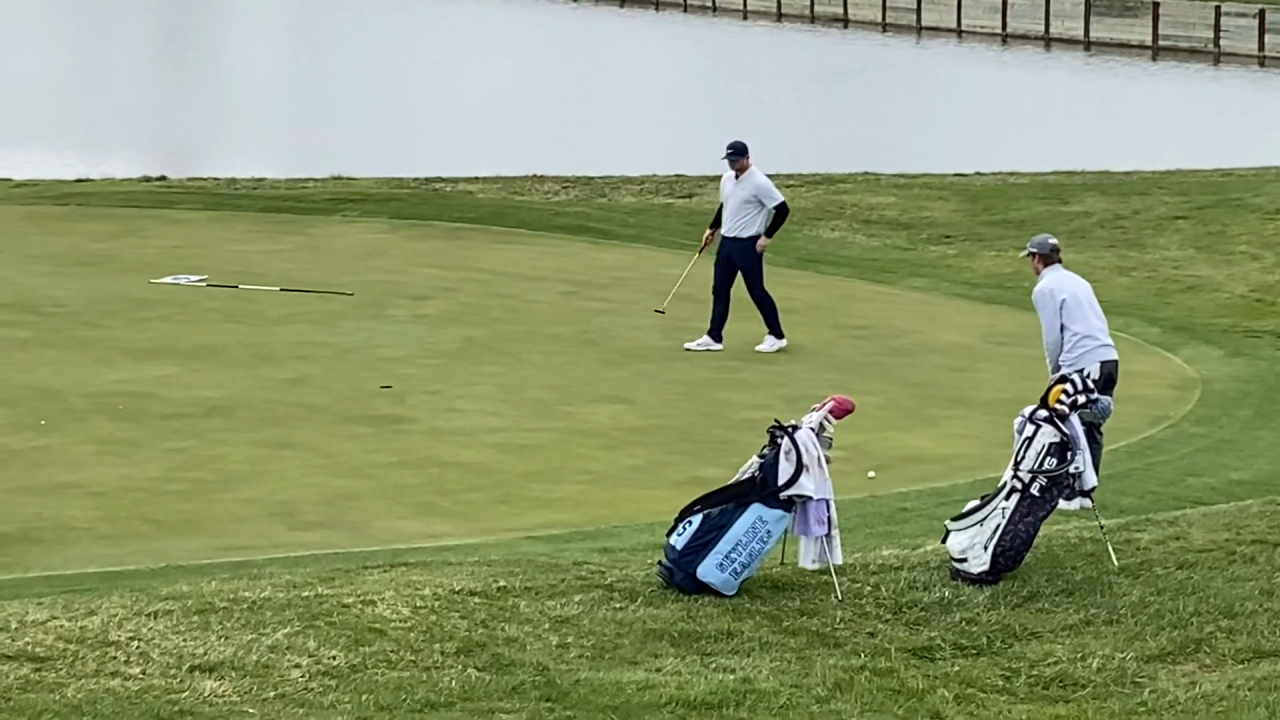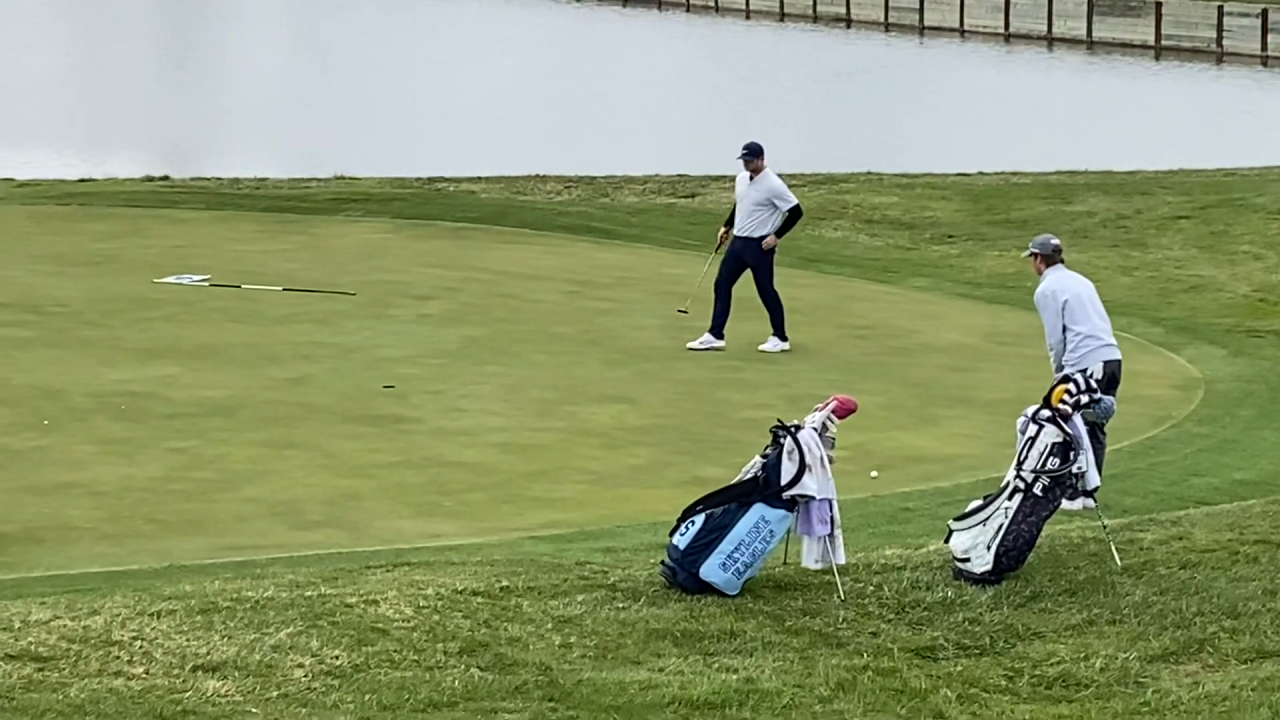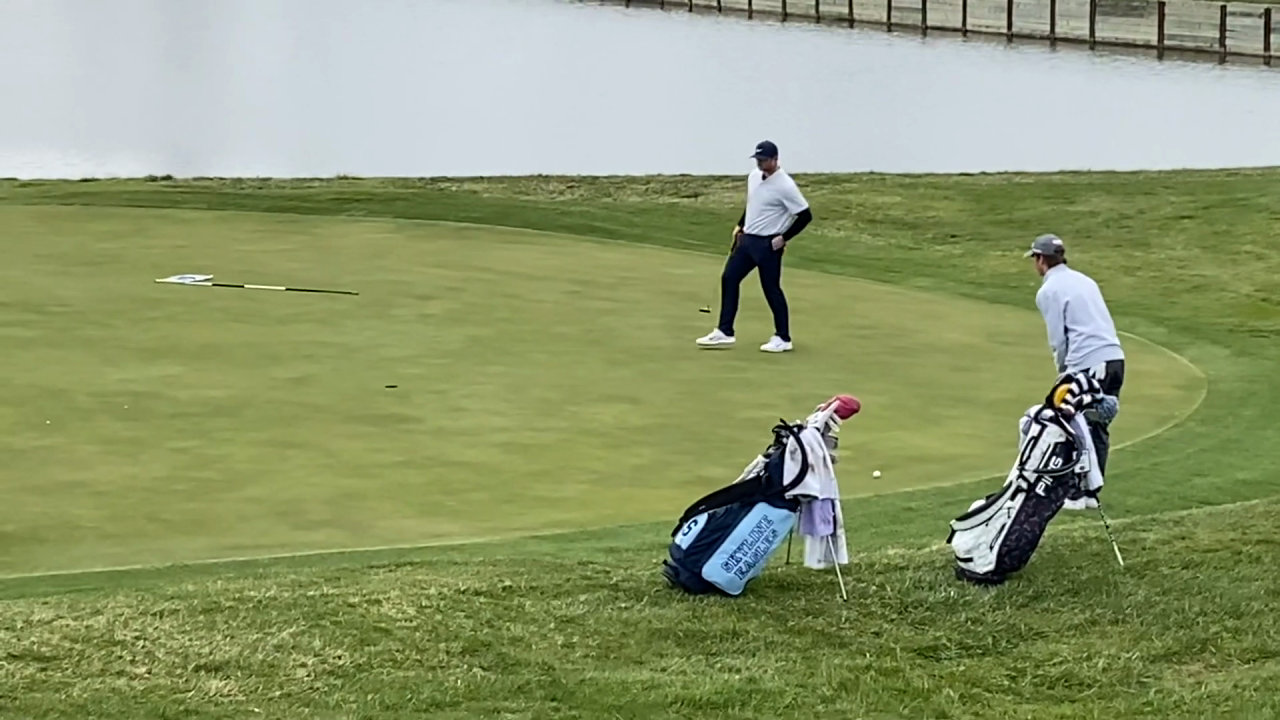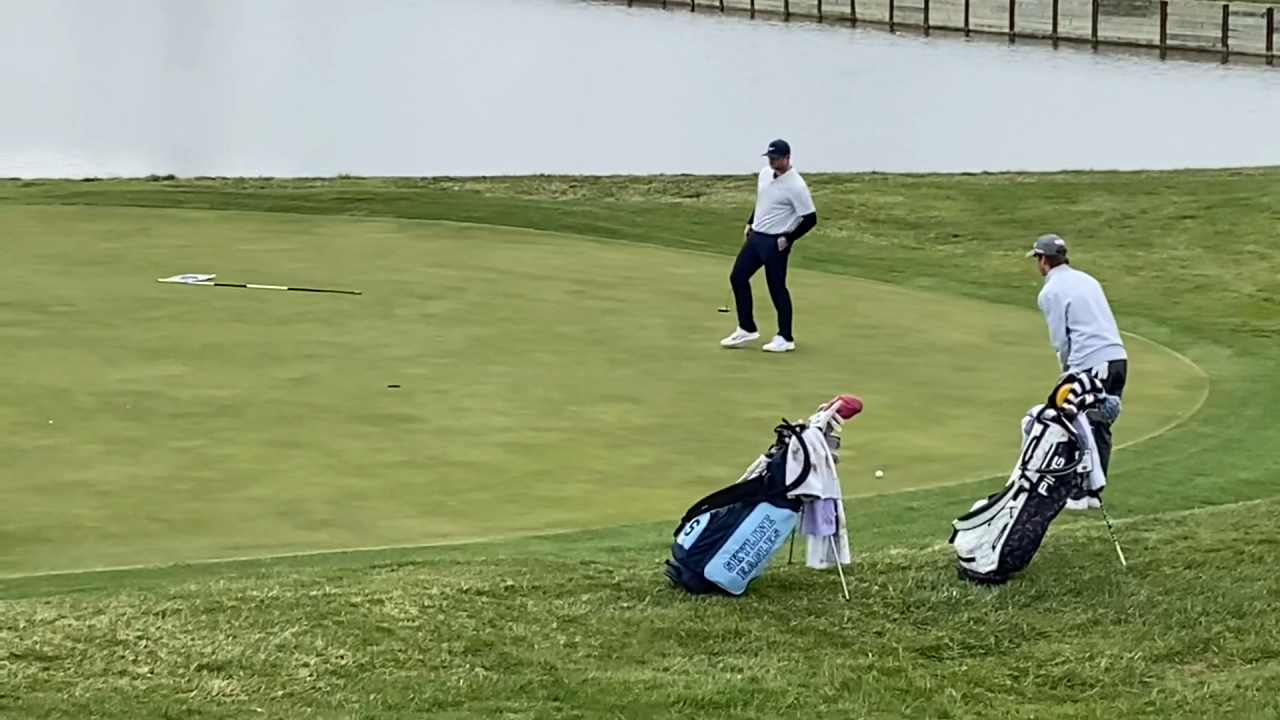
dt=0.1s
person 1, frame 1
left shoulder: (1044, 288)
right shoulder: (1077, 280)
left elbow: (1053, 337)
left wrist: (1055, 372)
left hip: (1081, 365)
right hip: (1108, 360)
right knee: (1092, 428)
person 1, frame 2
left shoulder: (1046, 289)
right shoulder: (1080, 279)
left elbow: (1055, 338)
left wrist: (1058, 371)
left hip: (1084, 366)
right hip: (1111, 360)
right knee: (1095, 429)
left ankle: (1072, 494)
person 1, frame 3
left shoulder: (1048, 291)
right shoulder: (1084, 280)
left elbow: (1058, 338)
left wrist: (1064, 371)
left hip: (1087, 365)
right hip: (1114, 359)
right knee: (1098, 429)
left ankle: (1075, 494)
person 1, frame 4
left shoulder: (1050, 292)
right shoulder: (1086, 279)
left elbow: (1060, 339)
left wrist: (1068, 371)
left hip: (1089, 365)
right hip: (1117, 359)
right knee: (1101, 428)
left ankle: (1077, 493)
person 2, frame 1
left shoulder: (760, 183)
right shoulder: (726, 179)
left elbow: (783, 209)
left wrist: (767, 236)
right wrist: (712, 228)
left hip: (749, 245)
right hip: (727, 242)
left knee: (756, 290)
right knee: (719, 288)
left ankle: (776, 336)
right ankle: (713, 338)
person 2, frame 2
left shoulder: (773, 184)
right shoulder: (741, 179)
left elbow: (796, 212)
left wrist: (777, 236)
right wrist: (726, 227)
left hip: (759, 245)
right hip: (738, 241)
left knee: (766, 290)
right knee: (722, 284)
left ankle: (780, 338)
right ankle: (715, 335)
person 2, frame 3
left shoulder: (785, 186)
right shoulder: (754, 176)
left elbow: (805, 216)
left wrist: (784, 237)
right wrist: (739, 225)
left hip: (768, 243)
right hip: (747, 239)
left knee: (771, 289)
right knee: (729, 279)
left ankle: (782, 338)
right ankle: (724, 332)
person 2, frame 4
left shoulder: (796, 185)
right shoulder: (764, 174)
left elbow: (810, 219)
left wrist: (788, 238)
right wrist: (750, 223)
left hip: (776, 242)
right hip: (756, 236)
left knee: (777, 289)
right knee: (737, 277)
left ankle: (785, 337)
right ankle: (747, 329)
